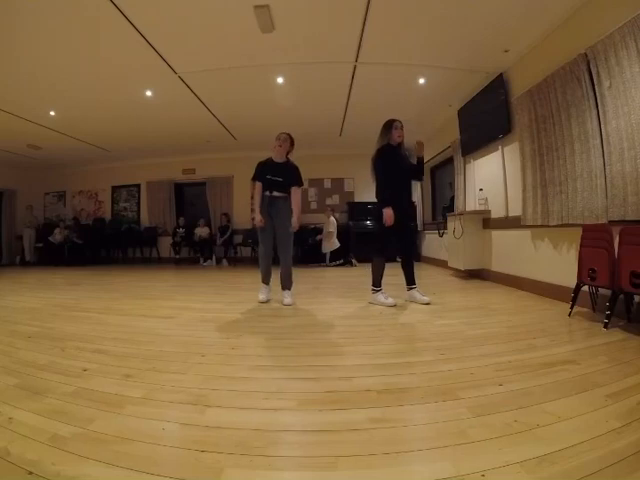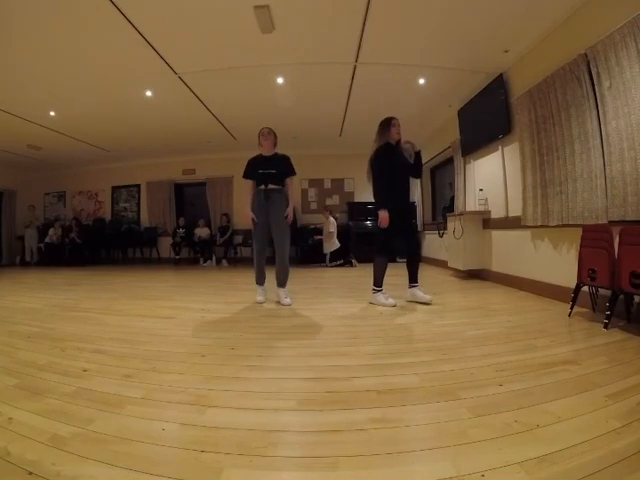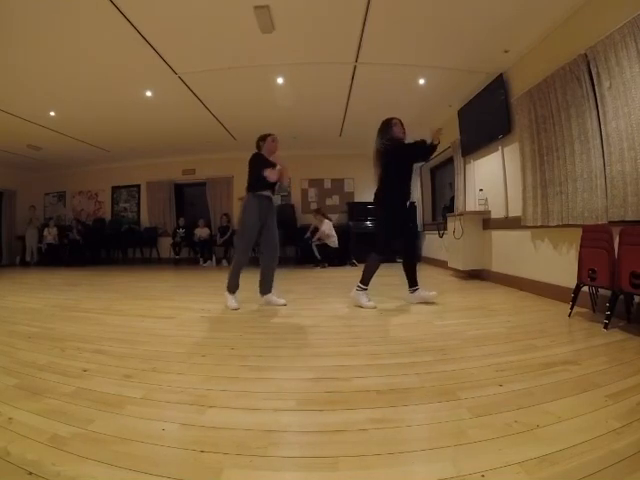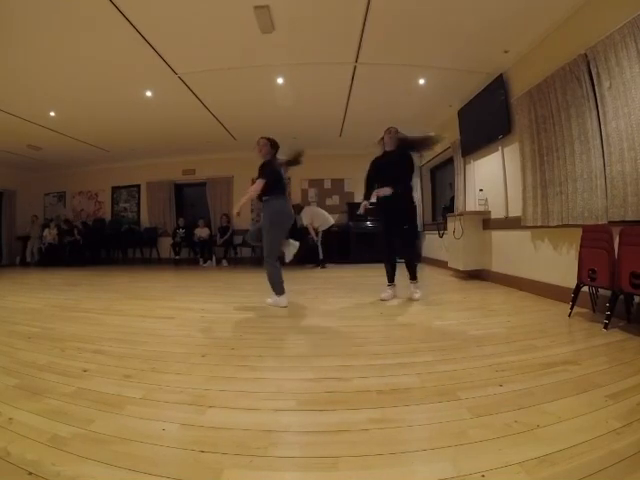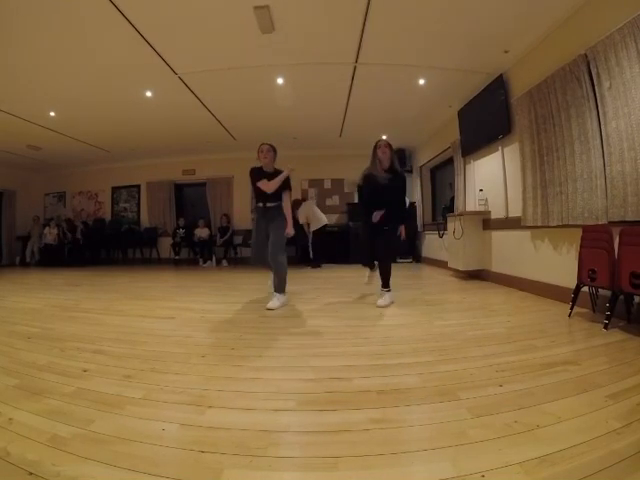
dt=1s
person 1, frame 1
left shoulder: (402, 155)
right shoulder: (383, 154)
left elbow: (418, 175)
right elbow: (381, 183)
left wrist: (420, 157)
right wrist: (386, 206)
left hip: (405, 207)
right hip: (389, 208)
left knee: (408, 247)
right knee: (382, 247)
left ankle: (412, 289)
right ankle: (376, 291)
person 1, frame 2
left shoulder: (399, 154)
right shoulder: (381, 153)
left elbow: (416, 173)
right elbow: (378, 183)
left wrist: (417, 152)
right wrist: (382, 208)
left hip: (404, 206)
right hip: (389, 208)
left knee: (414, 245)
right knee: (384, 247)
left ankle: (413, 288)
right ankle: (377, 292)
person 1, frame 3
left shoulder: (405, 150)
right shoulder: (389, 147)
left elbow: (422, 155)
right elbow: (416, 151)
left wrist: (434, 142)
right wrist: (430, 142)
left hip: (400, 205)
right hip: (387, 204)
left knee: (410, 246)
right knee: (383, 246)
left ankle: (414, 290)
right ankle: (360, 290)
person 1, frame 4
left shoulder: (404, 156)
right shoulder: (378, 161)
left elbow: (405, 181)
right elbow: (370, 182)
left wrist: (391, 189)
right wrist: (366, 199)
left hip: (405, 207)
right hip: (386, 210)
left knee: (408, 246)
right knee: (388, 247)
left ankle: (414, 283)
right ankle: (391, 286)
person 1, frame 5
left shoulder: (398, 175)
right shoulder: (370, 174)
left elbow: (401, 201)
right elbow: (364, 199)
left wrist: (402, 223)
right wrist: (372, 212)
left hip: (390, 222)
right hip: (372, 221)
left knee: (385, 254)
right knee: (368, 253)
left ankle: (386, 291)
right ankle: (371, 267)
person 2, frame 1
left shoulder: (292, 168)
right shoulder: (263, 165)
left elbow: (295, 194)
right elbow: (257, 190)
left wrist: (296, 216)
right wrist: (257, 212)
left hip: (283, 207)
right hip: (265, 206)
left knee: (285, 250)
right knee: (265, 248)
left ankle: (286, 290)
right ankle: (265, 286)
person 2, frame 2
left shoulder: (283, 160)
right shoulder: (253, 162)
left elbow: (289, 184)
right elbow: (251, 187)
left wrist: (291, 205)
right wrist: (249, 208)
left hip: (279, 200)
right hip: (260, 201)
left knee: (282, 245)
right knee: (259, 245)
left ankle: (282, 288)
right ankle: (260, 287)
person 2, frame 3
left shoulder: (274, 165)
right shoulder: (257, 158)
right elbow: (272, 177)
left wrist: (284, 174)
right wrist: (279, 167)
left hip: (269, 208)
right hip: (253, 205)
left knee: (271, 253)
right knee: (243, 252)
left ankle: (266, 294)
right ankle: (231, 293)
person 2, frame 4
left shoulder: (267, 166)
right shoulder: (275, 167)
left elbow: (257, 188)
left wrist: (239, 205)
left hip: (276, 211)
right hip: (279, 211)
left knee: (270, 255)
right knee: (252, 235)
left ankle: (280, 296)
right ankle: (287, 244)
person 2, frame 5
left shoulder: (283, 176)
right shoulder: (255, 172)
left elbow: (286, 200)
right elbow: (268, 188)
left wrist: (290, 224)
right wrist: (284, 174)
left hip: (278, 216)
right hip: (261, 215)
left knee: (274, 253)
right knee: (257, 255)
left ankle: (280, 294)
right ankle: (280, 279)
